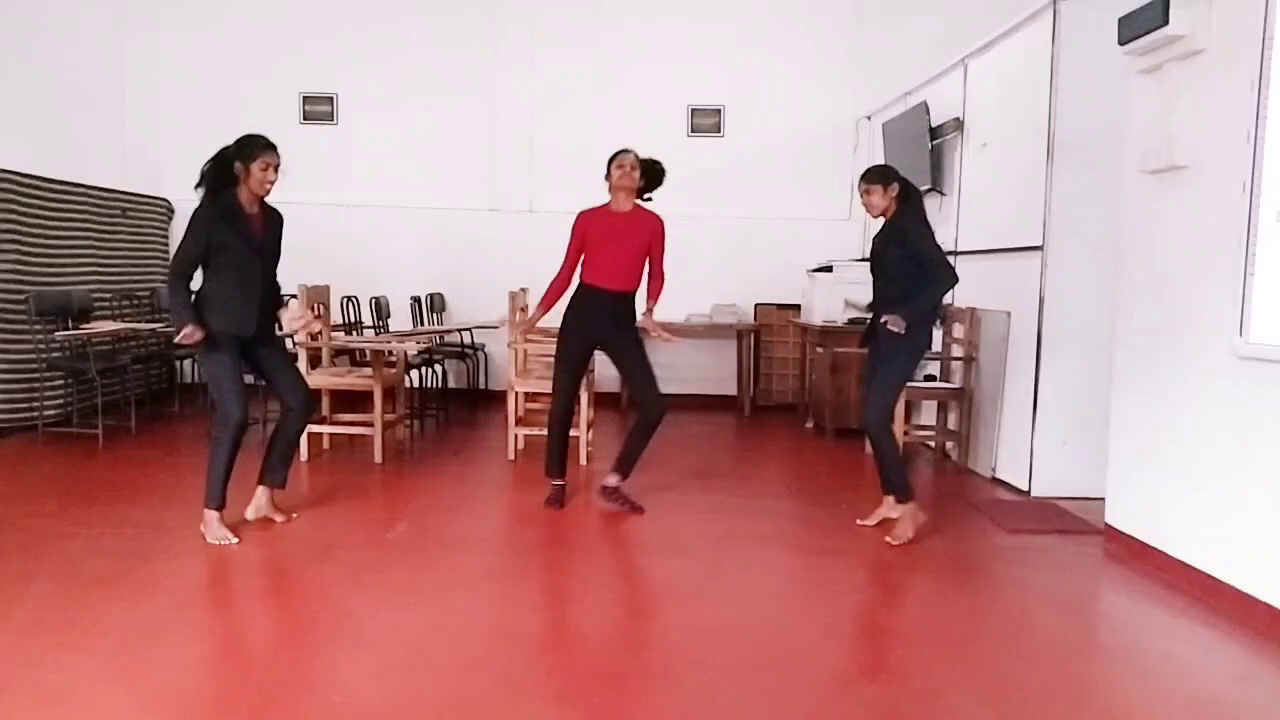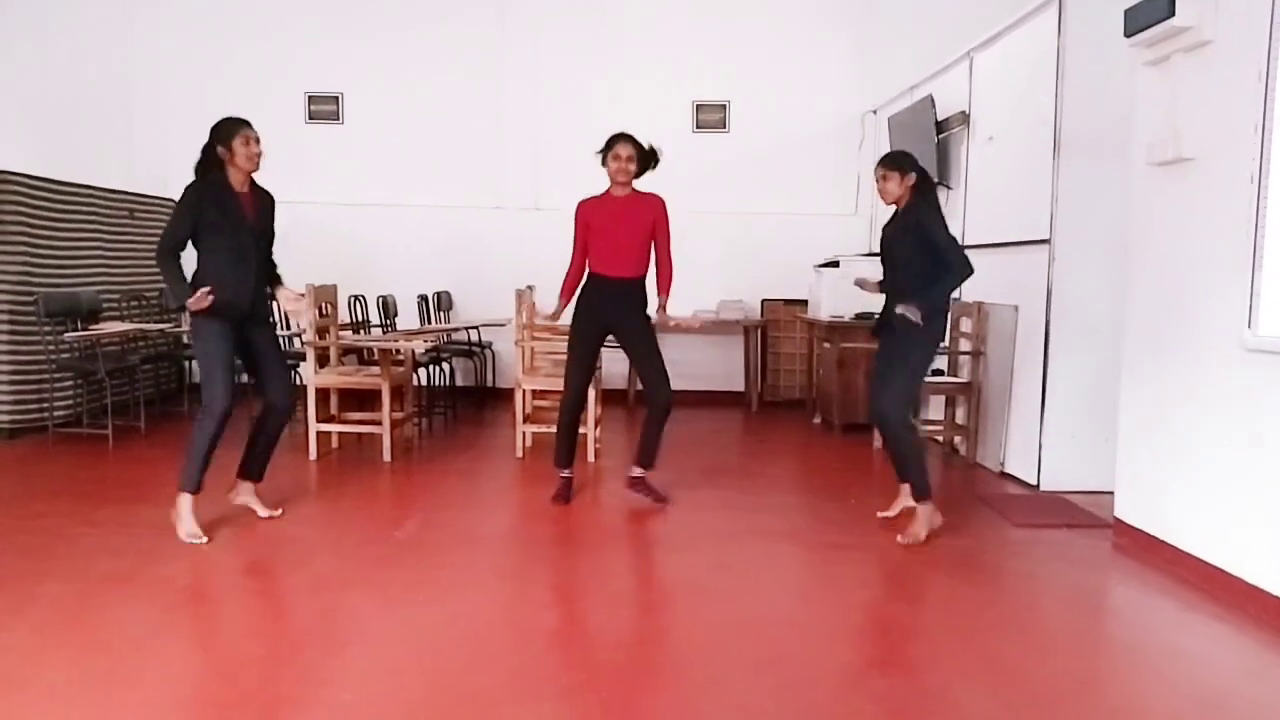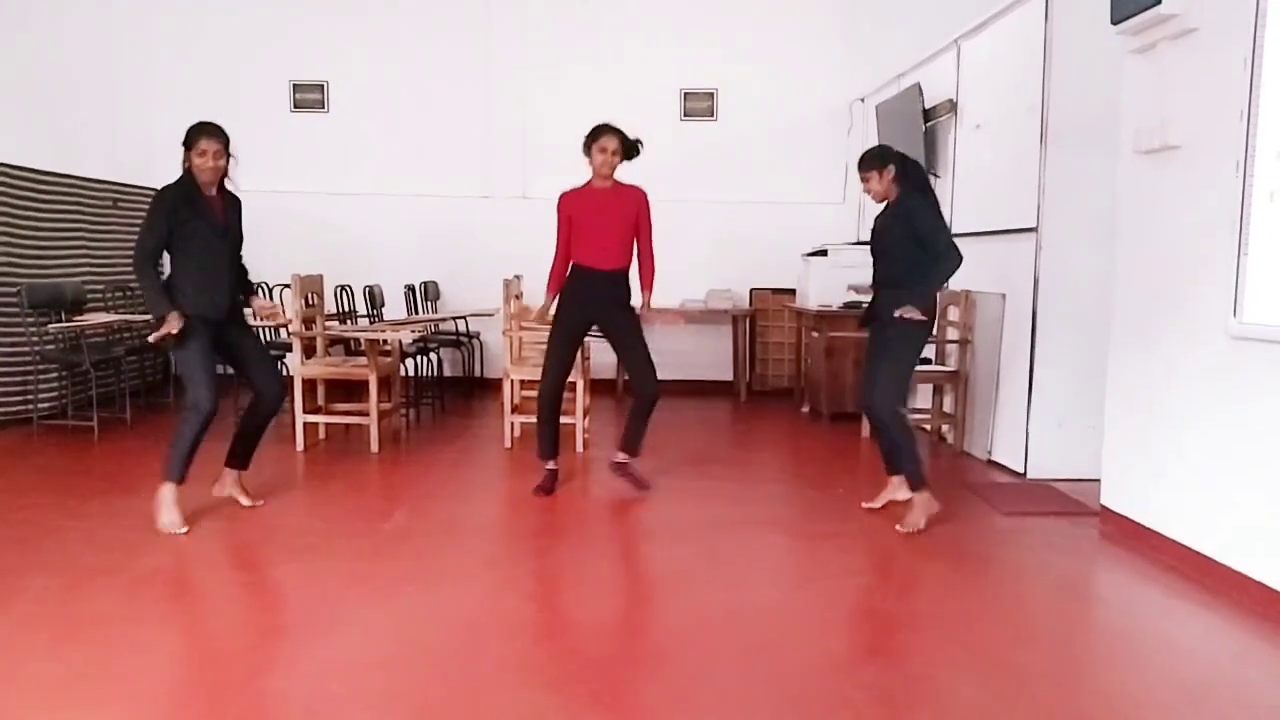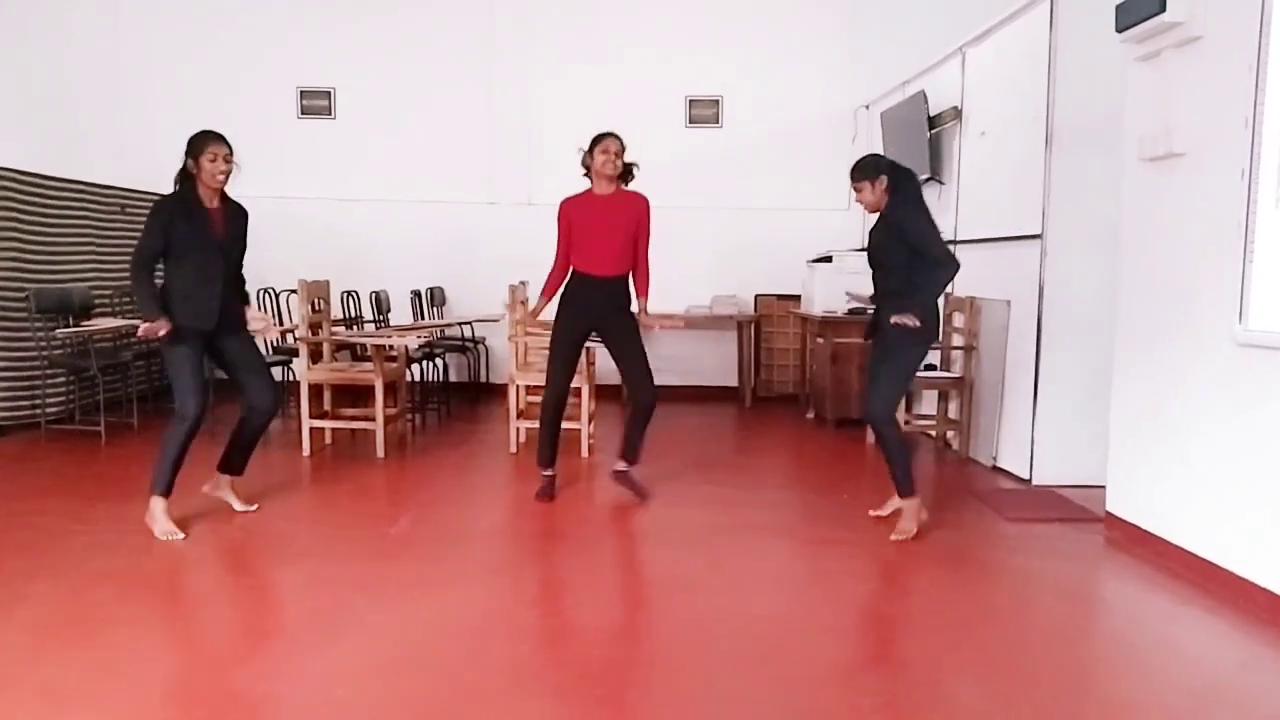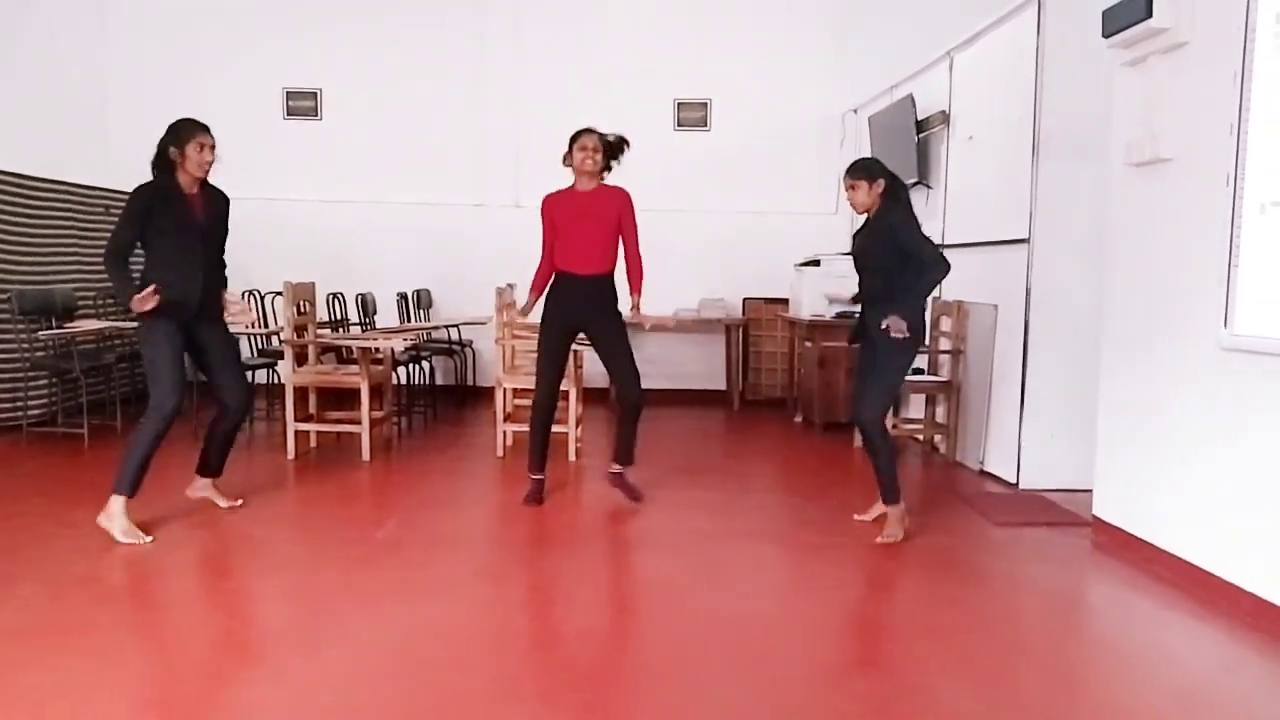
dt=0.7s
person 1, frame 1
left shoulder: (273, 218)
right shoulder: (213, 211)
right elbow: (179, 273)
left wrist: (284, 312)
right wrist: (187, 321)
left hip: (260, 330)
right hip: (219, 330)
left knee: (300, 402)
right knee: (233, 414)
left ankle: (265, 497)
right ankle: (211, 514)
person 1, frame 2
left shoulder: (263, 199)
right shoulder: (200, 193)
right elbow: (166, 251)
left wrist: (279, 289)
right wrist: (185, 294)
left hip: (255, 312)
right hip: (214, 312)
left knee: (281, 396)
right knee: (218, 402)
left ankle: (246, 486)
right ankle: (185, 502)
person 1, frame 3
left shoulder: (231, 202)
right shoulder: (170, 200)
right elbow: (144, 261)
left wrist: (251, 298)
right wrist: (167, 311)
left hip: (227, 314)
right hip: (190, 316)
left knee: (271, 389)
right knee: (203, 401)
left ankle: (231, 477)
right ankle: (167, 492)
person 1, frame 4
left shoulder: (237, 213)
right shoulder: (170, 209)
right elbow: (141, 268)
left wrist: (246, 308)
right wrist: (154, 314)
left hip: (226, 323)
right hip: (183, 324)
left knee: (265, 400)
right knee: (191, 408)
left ankle: (223, 480)
right ankle: (158, 504)
person 1, frame 5
left shoulder: (218, 202)
right shoulder: (150, 197)
right elbow: (116, 254)
left wrist: (224, 295)
right wrist: (132, 295)
left hip: (205, 315)
right hip: (161, 314)
left knee: (237, 399)
right knee: (166, 403)
left ankle: (205, 481)
right ankle: (116, 507)
person 2, frame 1
left shoulder: (909, 226)
right shoulder: (888, 232)
left elbow: (946, 274)
left wrist: (909, 316)
right wrist: (870, 310)
left hip: (905, 336)
right hip: (886, 333)
left knee: (875, 417)
right knee: (876, 418)
left ankle: (909, 506)
right ankle: (892, 500)
person 2, frame 2
left shoulder: (923, 216)
right shoulder: (897, 220)
left elbow: (961, 266)
left wrist: (923, 306)
right wrist: (881, 286)
left hip: (918, 328)
right hip: (895, 325)
left knee: (895, 411)
right knee: (880, 407)
left ankle: (926, 507)
right ankle: (909, 488)
person 2, frame 3
left shoulder: (913, 208)
right shoulder: (888, 214)
left elbow: (950, 256)
left wrist: (919, 299)
right wrist: (873, 292)
left hip: (908, 321)
right hip: (886, 318)
left knee: (885, 404)
right knee: (872, 401)
left ankle: (922, 495)
right ankle: (898, 482)
person 2, frame 4
left shoulder: (904, 215)
right shoulder: (888, 220)
left elbow: (945, 263)
left wrist: (915, 309)
right wrist: (876, 299)
left hip: (908, 328)
right hip: (889, 326)
left knee: (879, 409)
right knee: (874, 408)
left ankle: (912, 502)
right ankle: (904, 492)
person 2, frame 5
left shoulder: (896, 220)
right shoulder: (867, 230)
left elbow: (938, 264)
left wrist: (904, 312)
right wrist: (853, 299)
left hip: (897, 334)
right hip: (874, 331)
left knee: (870, 414)
right knee: (864, 416)
left ankle: (895, 510)
right ankle: (889, 502)
person 3, frame 1
left shoulder: (652, 223)
right shoulder: (587, 219)
left elbow: (656, 273)
right elbow: (566, 272)
left wrist: (649, 312)
right wrist: (539, 313)
left hip: (622, 318)
right hip: (583, 312)
left knee: (653, 408)
right knee: (562, 405)
left ankle: (614, 482)
right ankle: (556, 482)
person 3, frame 2
left shoulder: (653, 206)
right shoulder: (587, 209)
left elbow: (663, 260)
right elbow: (577, 262)
left wrist: (662, 306)
right wrist: (561, 305)
left hip: (633, 304)
right hip: (593, 302)
left knee: (660, 394)
right knee: (573, 394)
left ankle: (639, 472)
right ankle: (565, 475)
person 3, frame 3
left shoulder: (635, 197)
right shoulder: (570, 200)
left elbow: (645, 254)
right elbow: (562, 257)
left wrist: (648, 299)
right wrist: (548, 300)
left hip: (616, 297)
right hip: (578, 294)
left knee: (647, 386)
right knee: (550, 387)
left ankle: (623, 458)
right ankle: (550, 467)
person 3, frame 4
left shoulder: (637, 204)
right shoulder: (570, 207)
left elbow: (640, 261)
right elbow: (562, 261)
left wrist: (643, 306)
right wrist: (542, 302)
left hip: (616, 302)
right hip: (577, 299)
left knee: (645, 392)
right knee: (555, 393)
left ankle: (624, 466)
right ankle: (548, 473)
person 3, frame 5
left shoulder: (619, 198)
right shoulder: (553, 203)
left elbow: (633, 255)
right elbow: (548, 259)
left wrist: (637, 301)
right wrist: (530, 300)
left hip: (603, 299)
right hip: (563, 299)
left knee: (631, 392)
right knee: (545, 396)
left ankle: (618, 468)
right ankle: (537, 477)
